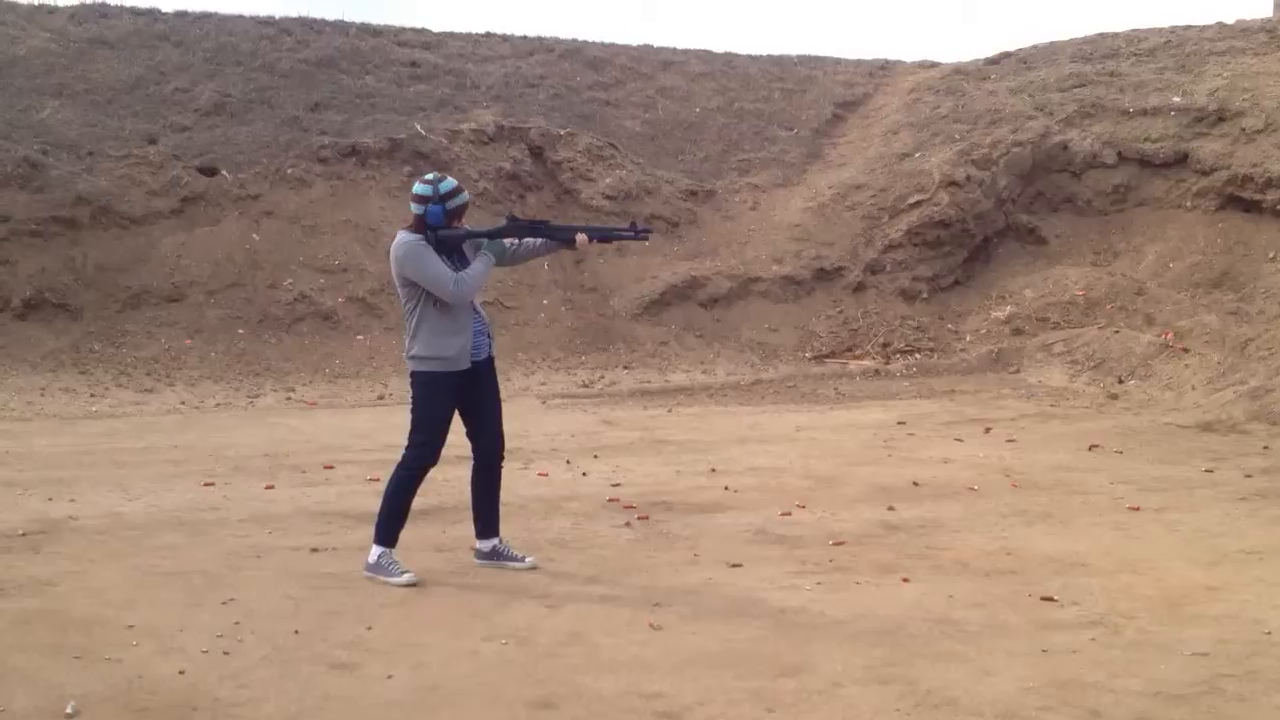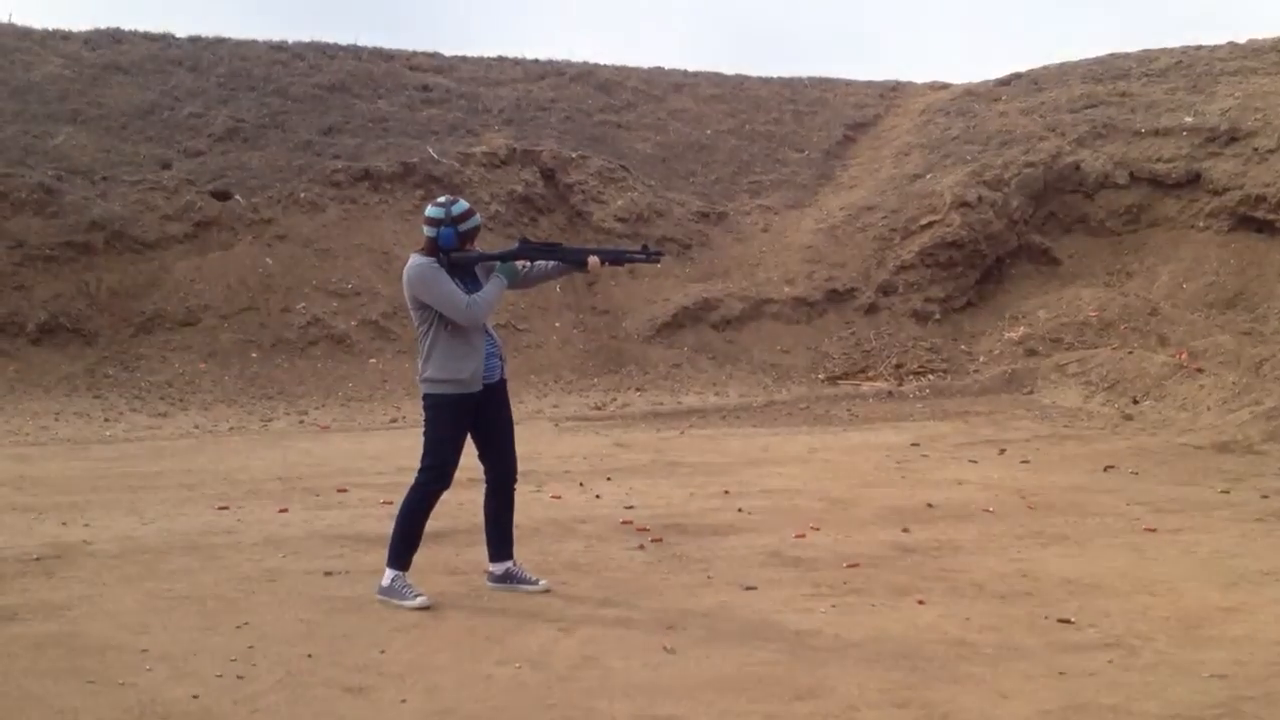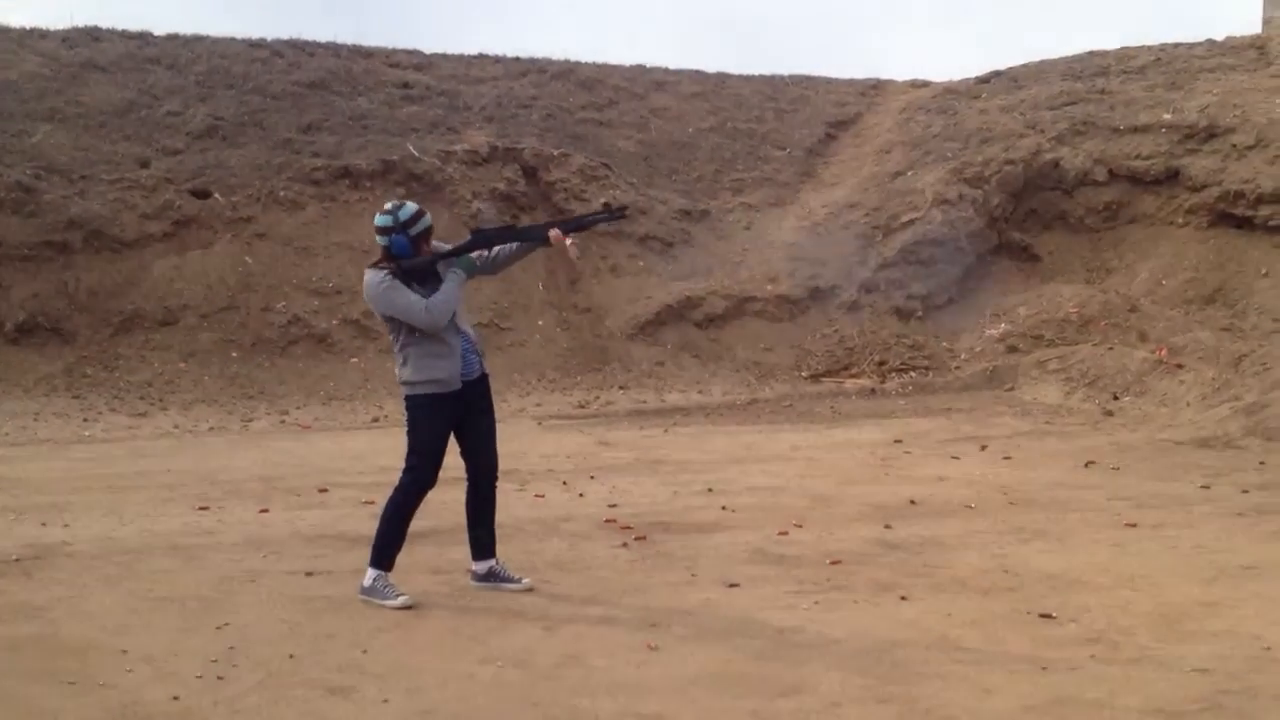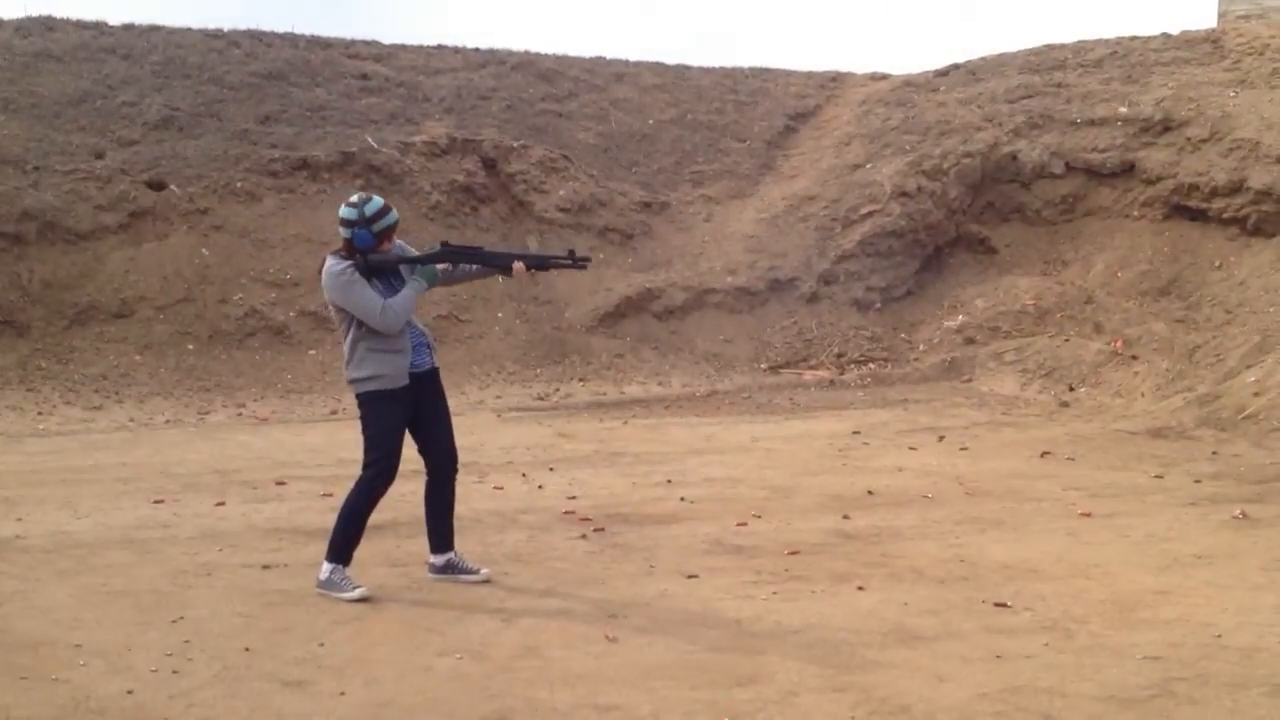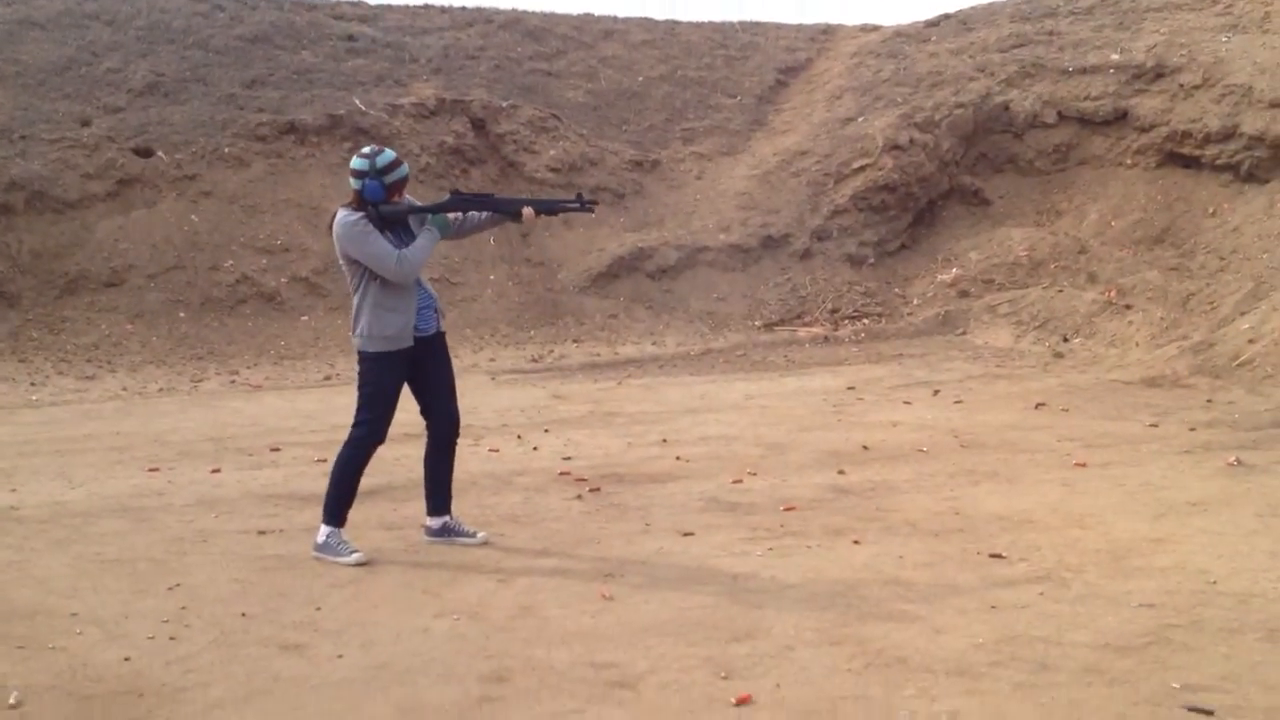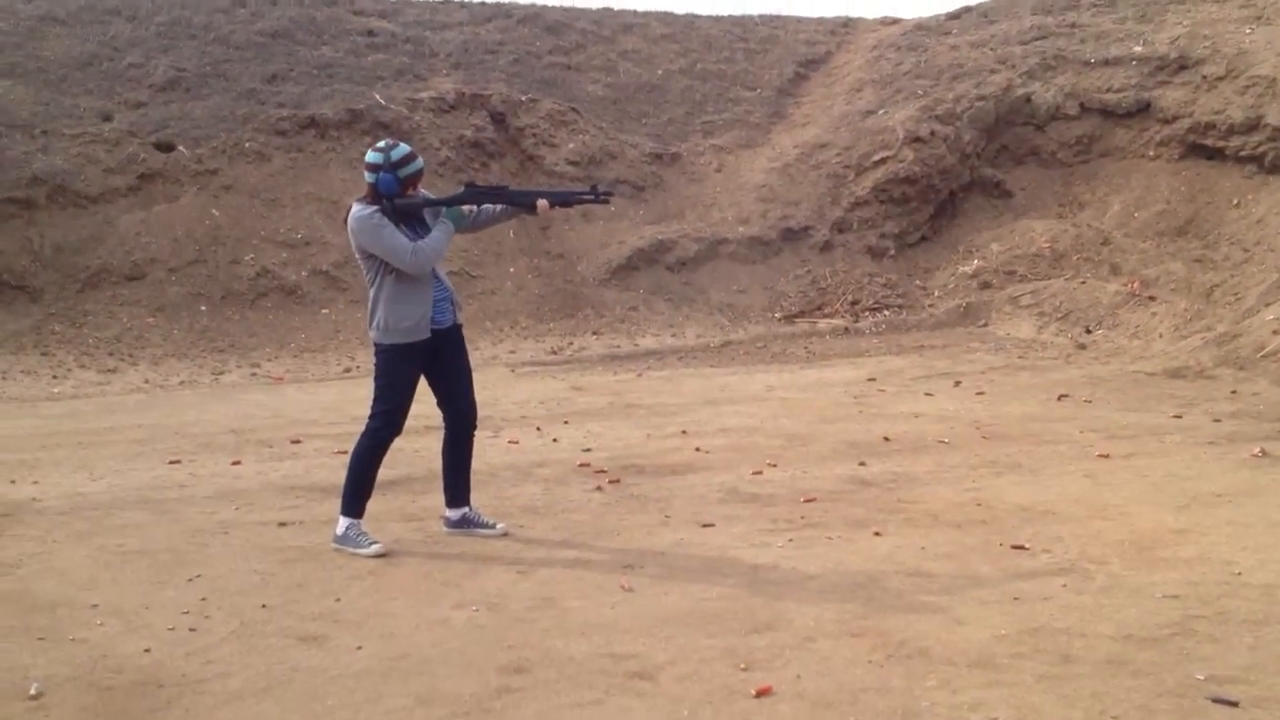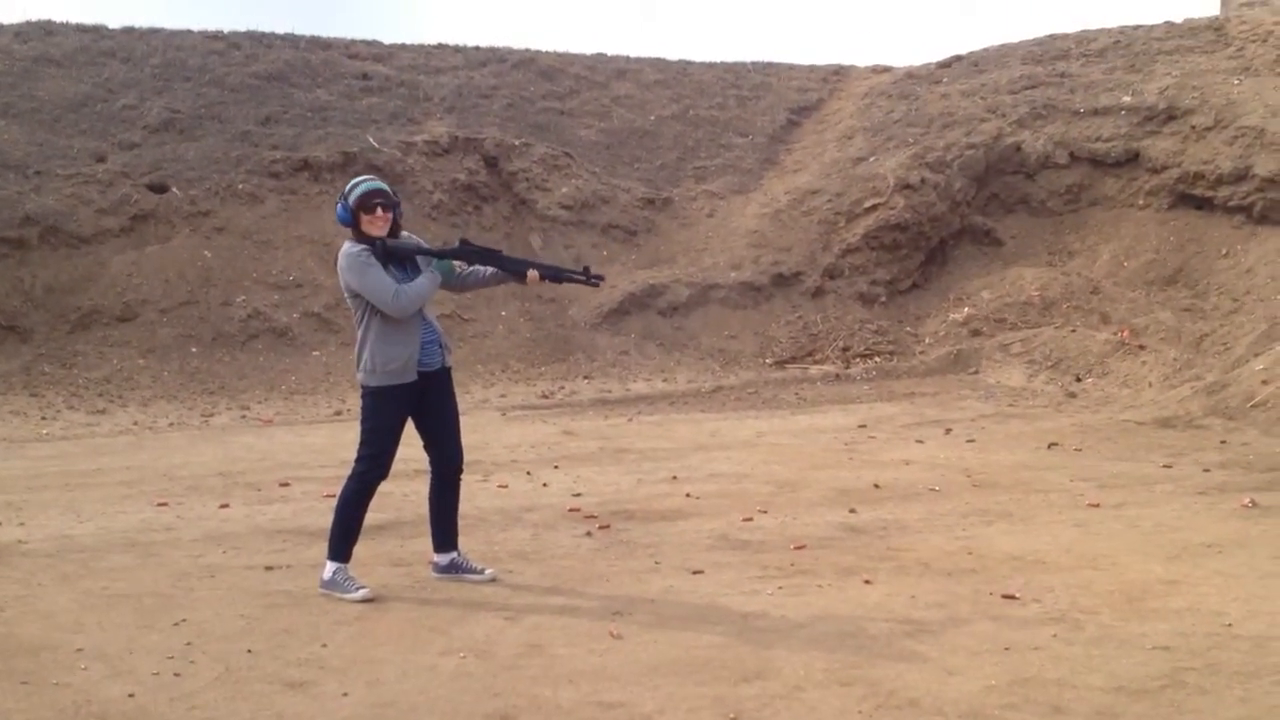
dt=0.7s
person 1, frame 1
left shoulder: (459, 239)
right shoulder: (408, 248)
left elbow: (510, 251)
right elbow: (457, 289)
left wrist: (564, 240)
right wrist: (486, 255)
left hip: (477, 361)
right hip: (436, 369)
left knee: (491, 450)
right knee: (420, 457)
left ankle: (488, 543)
right ankle: (380, 553)
person 1, frame 2
left shoulder: (471, 262)
right shoulder: (421, 271)
left elbow: (523, 274)
right elbow: (470, 312)
left wrist: (576, 263)
right wrist: (499, 278)
left hip: (489, 384)
right hip: (448, 392)
left knee: (503, 473)
right knee: (433, 480)
left ankle: (502, 566)
right ankle: (393, 577)
person 1, frame 3
left shoulder: (433, 257)
right shoulder: (380, 282)
left elbow: (486, 262)
right elbow: (432, 315)
left wrist: (536, 241)
right wrist: (458, 274)
left hip: (471, 378)
right hip: (430, 389)
left knee: (484, 470)
right knee: (418, 479)
left ankle: (484, 565)
right ankle: (375, 576)
person 1, frame 4
left shoulder: (392, 252)
right shoulder: (339, 272)
left elbow: (442, 273)
right elbow: (386, 319)
left wrist: (498, 266)
right wrist: (419, 281)
left hip: (421, 371)
right hip: (380, 382)
left knee: (444, 463)
right knee: (379, 474)
left ankle: (443, 557)
right ankle: (333, 569)
person 1, frame 5
right shoulder: (350, 224)
left elbow: (455, 225)
right elbow: (401, 268)
left wrist: (508, 214)
right wrist: (432, 231)
left hip: (426, 333)
right hip: (384, 343)
left knee: (445, 424)
right knee: (368, 434)
left ankle: (439, 520)
right ankle: (329, 533)
person 1, frame 6
right shoulder: (364, 218)
left elbow: (469, 218)
right elbow: (415, 260)
left wrist: (522, 206)
right wrist: (445, 223)
left hip: (443, 326)
right hip: (400, 335)
left knee: (463, 417)
right knee: (384, 426)
left ankle: (458, 511)
right ankle: (348, 524)
person 1, frame 7
left shoulder: (408, 244)
right shoulder: (354, 256)
left elbow: (457, 278)
right elbow: (397, 302)
left wrist: (511, 274)
right wrist: (433, 273)
left hip: (432, 370)
right hip: (387, 378)
left knee: (449, 462)
right knee: (370, 470)
left ankle: (446, 556)
right ankle: (335, 569)
